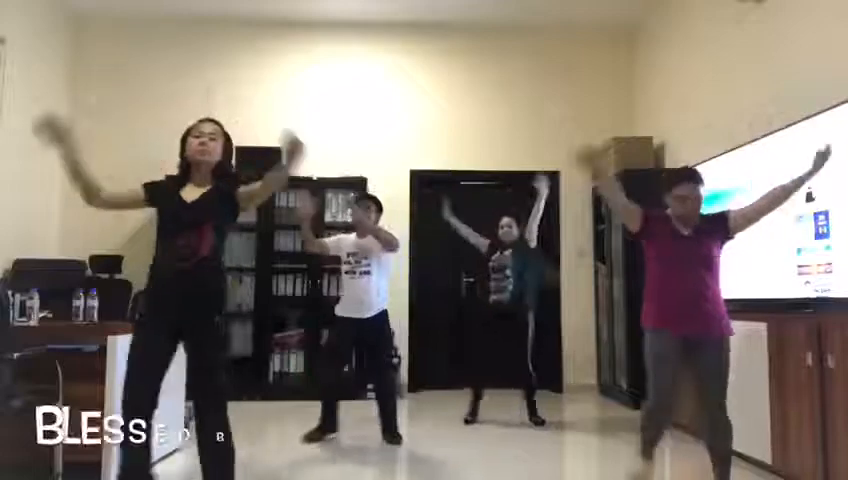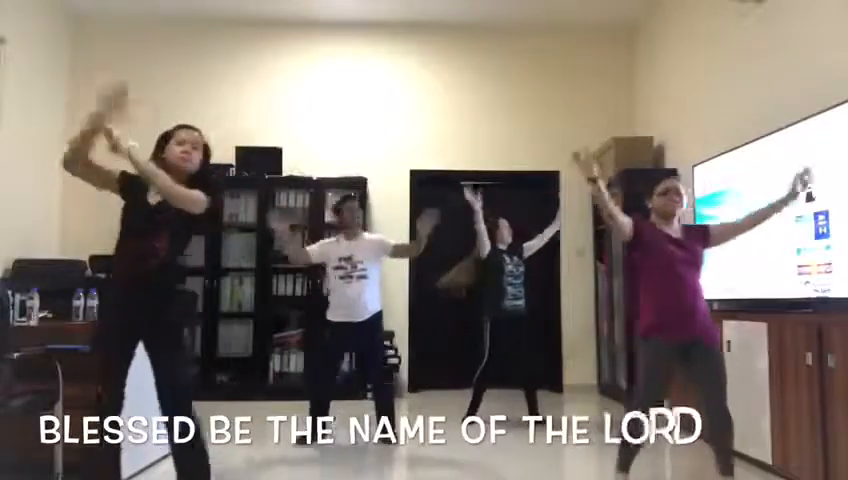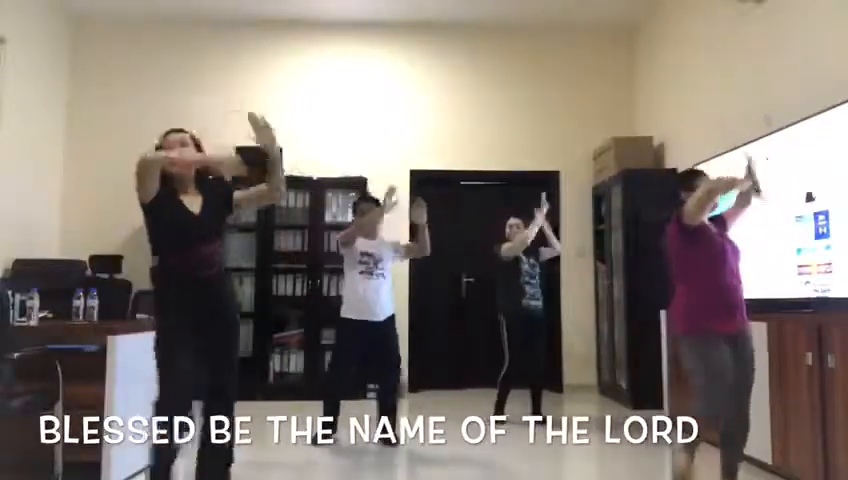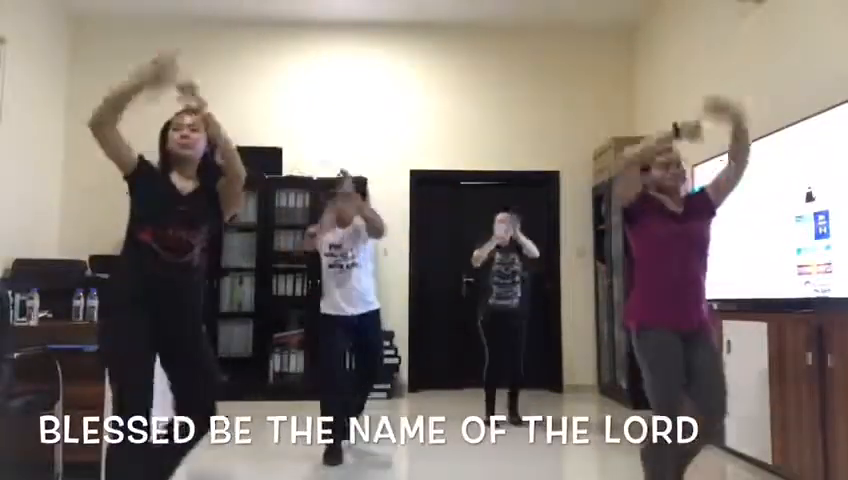
dt=1s
person 1, frame 1
left shoulder: (229, 192)
right shoulder: (163, 190)
left elbow: (267, 187)
right elbow: (98, 197)
left wrist: (288, 162)
right wrist: (69, 148)
left hip: (205, 308)
right hip: (159, 306)
left knee: (209, 408)
right knee: (136, 405)
person 1, frame 2
left shoulder: (198, 197)
right shoulder: (131, 186)
left elbow: (170, 192)
right elbow: (73, 164)
left wrist: (127, 149)
right wrist: (98, 119)
left hip: (161, 310)
right hip: (118, 307)
left knee: (176, 406)
right knee: (106, 407)
person 1, frame 3
left shoulder: (217, 196)
right shoulder: (156, 197)
left elbow: (274, 193)
right elbow: (145, 163)
left wrist: (271, 151)
right wrist: (213, 160)
left hip: (220, 309)
right hip: (176, 311)
left knee: (222, 399)
right knee: (175, 396)
person 1, frame 4
left shoulder: (217, 191)
right shoulder: (146, 176)
left elbow: (236, 171)
right elbow: (100, 122)
left wrist: (206, 117)
right wrist: (142, 81)
left hip: (182, 309)
right hip: (130, 306)
left knee: (199, 410)
right knee: (133, 418)
person 2, frame 1
left shoulder: (716, 226)
right shoulder: (650, 225)
left elbow: (766, 204)
right elbow: (616, 200)
left wrist: (809, 173)
right wrist: (605, 174)
left hip: (711, 328)
right hip: (664, 327)
left knee: (715, 406)
right knee: (662, 398)
person 2, frame 2
left shoulder: (697, 234)
right shoulder: (639, 230)
left elbow: (745, 224)
right elbow: (612, 216)
left wrist: (787, 198)
right wrist: (596, 182)
left hip: (700, 331)
right hip: (658, 332)
left knee: (717, 405)
right knee: (645, 404)
person 2, frame 3
left shoulder: (714, 226)
right shoulder: (683, 224)
left elbow: (740, 204)
right elbow: (715, 186)
left wrist: (750, 176)
right wrist: (741, 181)
left hip: (735, 329)
right hip: (698, 329)
left knee: (739, 411)
right knee: (719, 401)
right ankle: (686, 450)
person 2, frame 4
left shoulder: (699, 204)
right shoulder: (639, 207)
left elbow: (739, 163)
right elbow: (629, 159)
left wrist: (737, 121)
right wrist: (677, 132)
left hip: (696, 324)
right hip: (652, 323)
left knee: (714, 411)
right knee: (667, 413)
person 3, frame 1
left shoulder: (380, 240)
right shoulder: (343, 241)
left elbow: (393, 244)
right elbow: (313, 246)
left wrist: (366, 224)
right wrist: (306, 220)
left hip: (375, 316)
right hip: (345, 316)
left knee: (383, 373)
right knee: (329, 369)
left ankle: (390, 428)
right ankle: (326, 424)
person 3, frame 2
left shoulder: (375, 242)
right shoulder: (328, 246)
left elbow: (409, 252)
right elbow: (298, 258)
left wrist: (422, 234)
right wrist: (284, 237)
left hip: (369, 320)
right hip: (337, 321)
left knee: (378, 376)
right knee: (322, 375)
left ankle: (386, 427)
right ankle: (315, 427)
person 3, frame 3
left shoulder: (390, 246)
right shoulder: (349, 241)
left elbow: (423, 251)
right elbow: (349, 236)
left wrist: (421, 224)
right wrist: (379, 212)
left hip: (383, 319)
right hip: (352, 319)
left knee: (389, 376)
right knee: (338, 375)
left ankle: (387, 428)
right ankle: (328, 427)
person 3, frame 4
left shoulder: (364, 227)
right shoulder: (323, 233)
left elbow: (379, 228)
right elbow: (307, 243)
left wrist: (354, 196)
right wrist: (322, 225)
left hip: (367, 313)
right hip: (333, 315)
left knee: (370, 371)
right knee: (332, 379)
left ankle: (348, 413)
right ankle: (334, 442)
person 4, frame 1
left shoulder: (526, 246)
right shoulder: (492, 248)
left elbow: (534, 219)
right elbow: (468, 234)
left wrist: (542, 193)
right wrist: (450, 217)
left hip: (520, 312)
right hip: (494, 311)
left knee: (524, 360)
right knee: (482, 357)
left ankle: (532, 411)
right ankle: (473, 408)
person 4, frame 2
left shoulder: (518, 252)
right shoulder: (488, 253)
left elbow: (542, 239)
right elbow: (481, 233)
left wrist: (558, 220)
right wrist: (477, 209)
left hip: (520, 317)
right hip: (497, 318)
left knee: (529, 363)
right knee: (490, 364)
left ankle: (533, 411)
right ankle: (471, 411)
person 4, frame 3
left shoulder: (532, 252)
right shoulder: (503, 251)
left elbow: (556, 249)
right elbow: (523, 241)
left wrist: (544, 225)
right wrist: (538, 218)
left hip: (536, 315)
right hip: (513, 315)
left knee: (538, 363)
right knee: (513, 362)
left ankle: (536, 411)
right ankle: (499, 410)
person 4, frame 4
left shoulder: (519, 248)
right shoulder: (487, 249)
left elbow: (535, 254)
right elbow: (475, 261)
left wrist: (518, 234)
right wrist: (495, 239)
left hip: (516, 314)
right hip: (491, 314)
left knee: (516, 360)
right knee: (493, 359)
left ankle: (513, 409)
right ankle: (490, 411)
